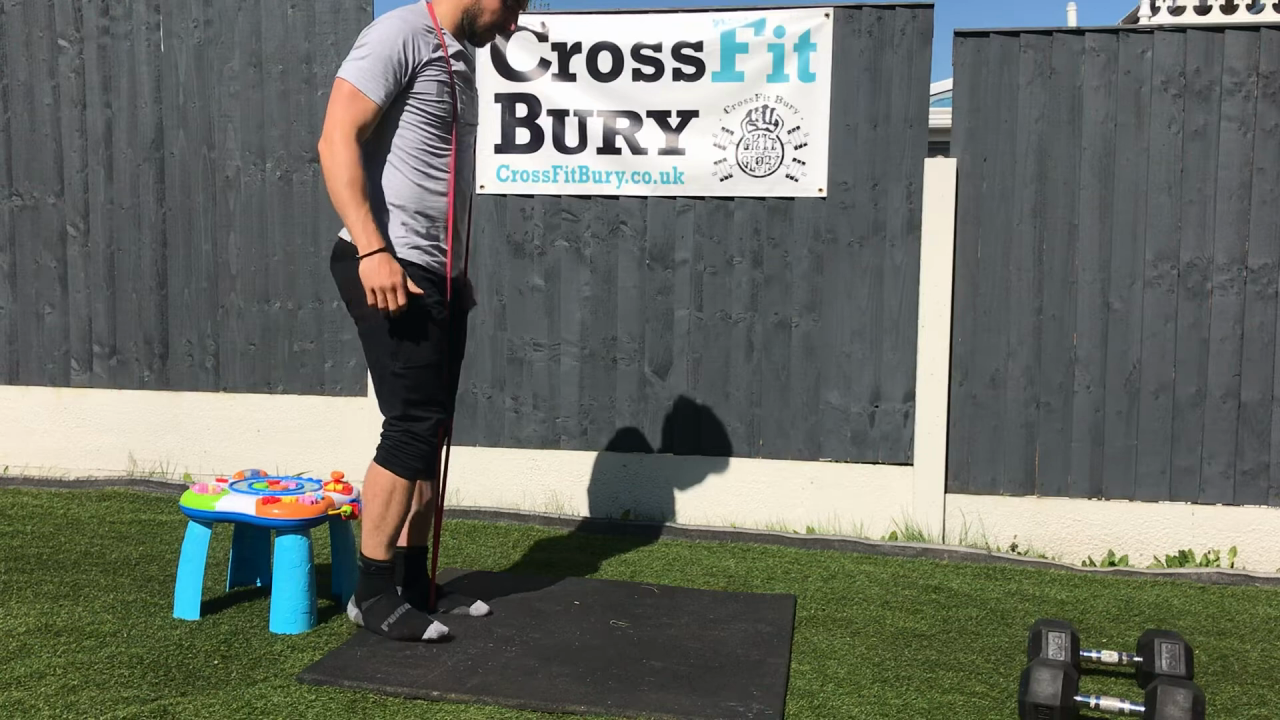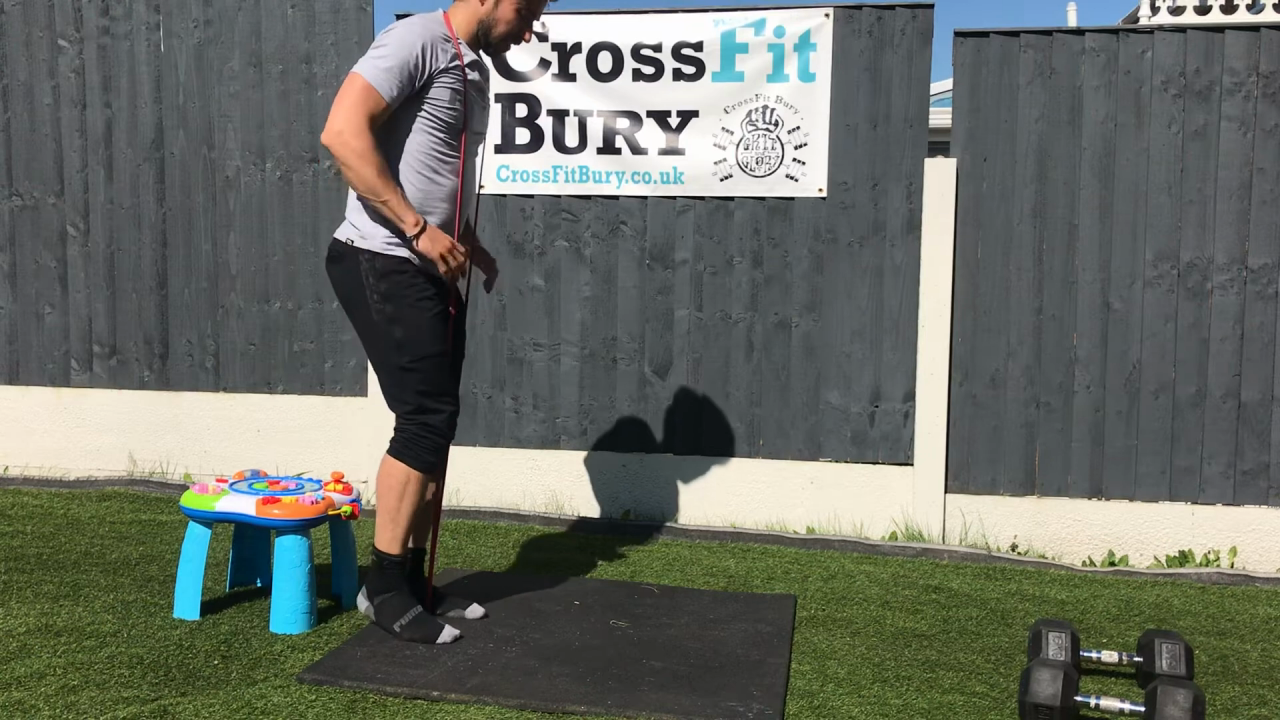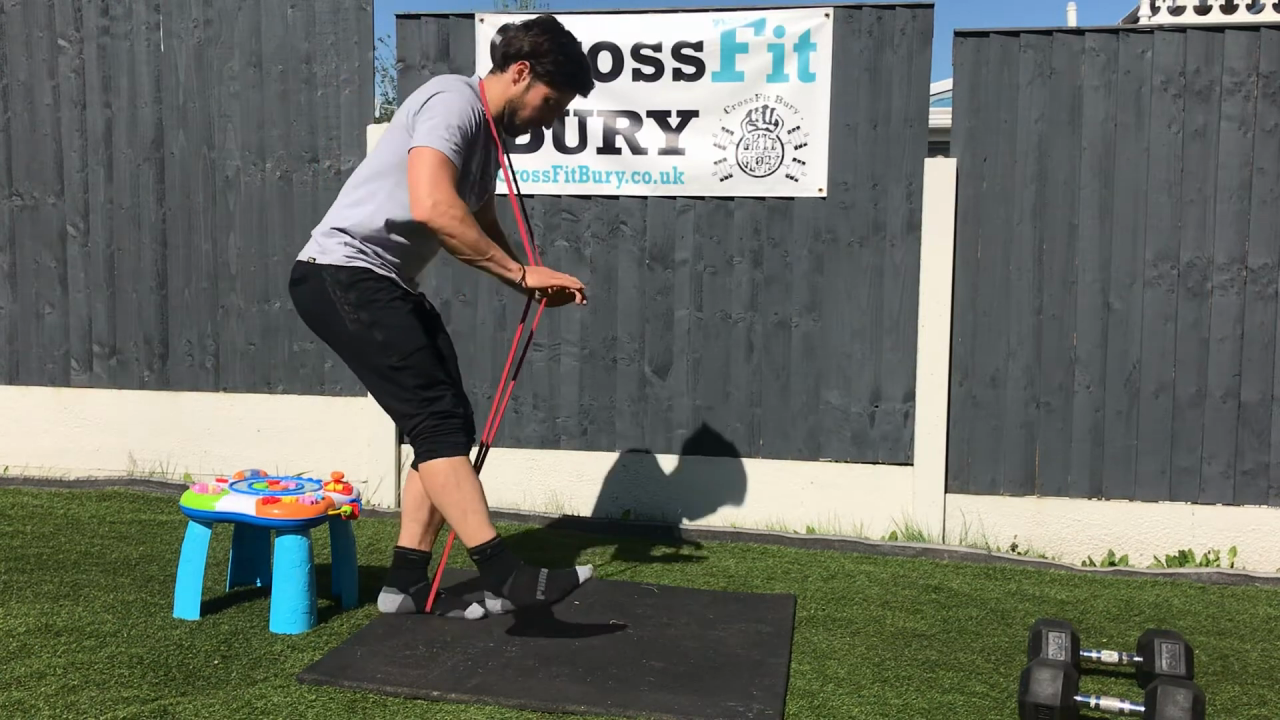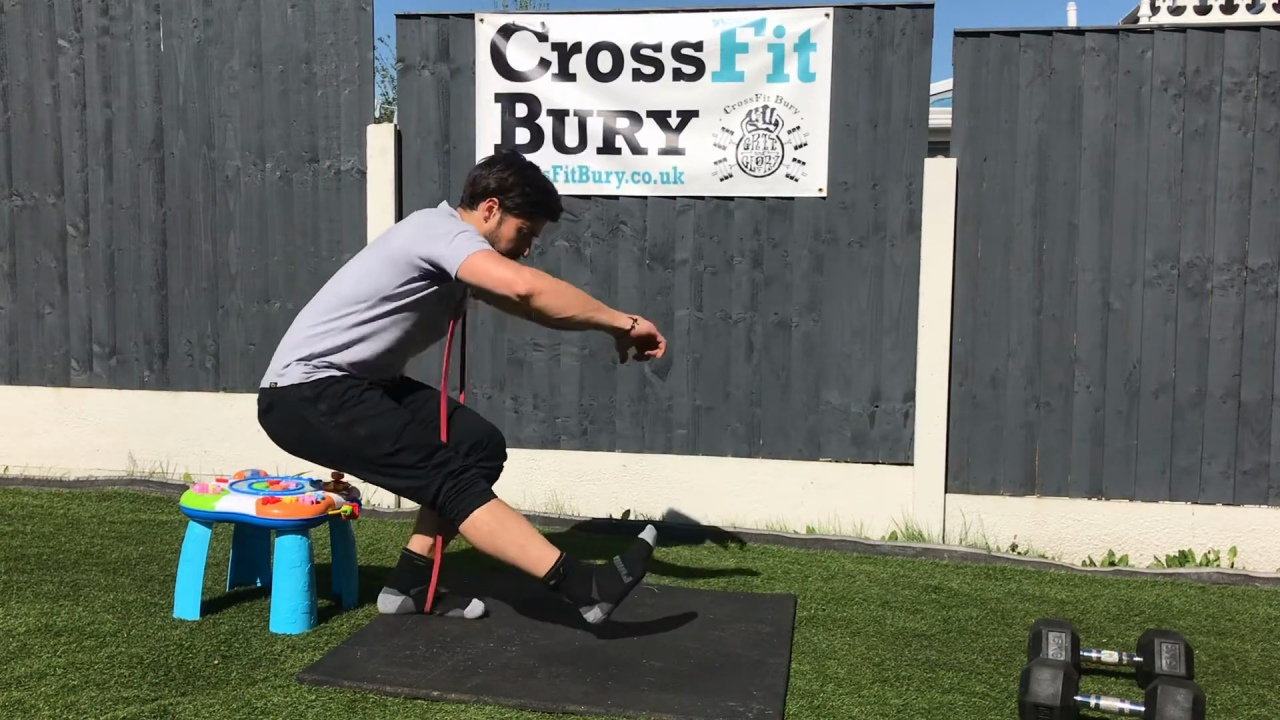
dt=1s
person 1, frame 1
left shoulder: (460, 57)
right elbow: (337, 140)
left wrist: (456, 272)
right wrist: (372, 249)
left hip: (436, 272)
right hip: (390, 269)
left knee: (430, 428)
right knee: (413, 424)
left ankle: (412, 579)
right ankle: (374, 590)
person 1, frame 2
left shoulder: (473, 69)
right elbow: (342, 132)
left wrist: (471, 245)
right wrist: (418, 230)
left hip: (430, 269)
right hip: (383, 262)
left knee: (436, 422)
right knee: (426, 417)
left ankle: (409, 580)
right ankle: (383, 584)
person 1, frame 3
left shoulder: (489, 137)
right shoulder: (454, 102)
left elbow: (484, 231)
right elbow: (433, 207)
left wrist: (535, 278)
right wrist: (522, 272)
left hip: (388, 283)
right hip: (341, 275)
left knee: (448, 423)
right knee: (436, 418)
left ankle: (407, 580)
right ankle: (502, 576)
person 1, frame 4
left shoulder: (454, 249)
right shoulder: (442, 229)
left elbow: (516, 299)
right elbow: (526, 289)
left wrist: (615, 329)
right wrist: (625, 324)
left hip: (352, 381)
right hip: (303, 394)
left knee: (479, 446)
right knee: (449, 474)
left ankle: (408, 585)
right ankle: (580, 585)
